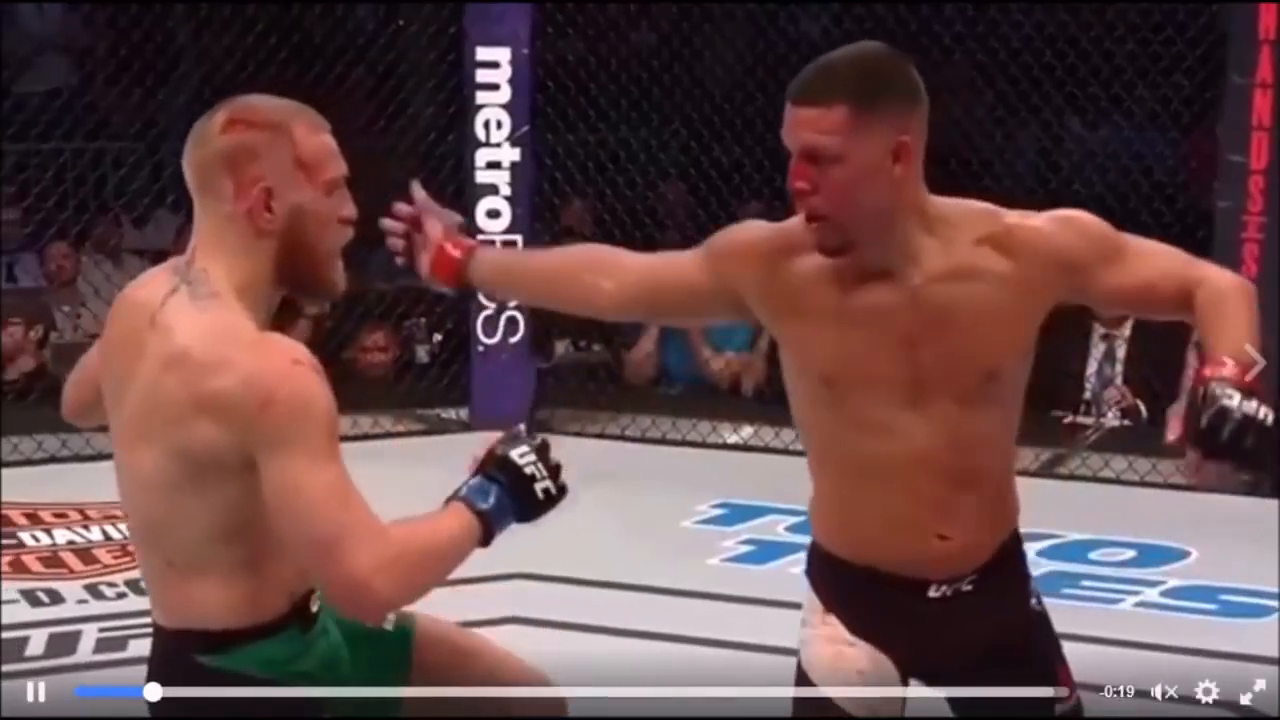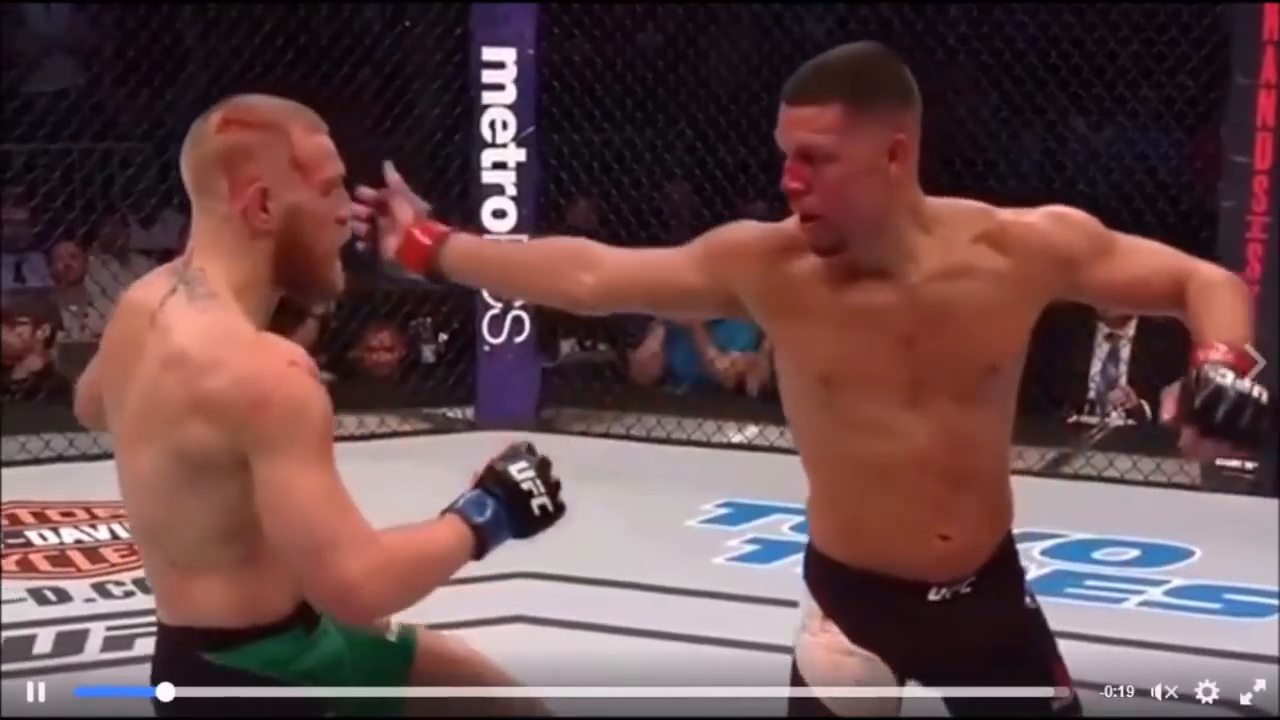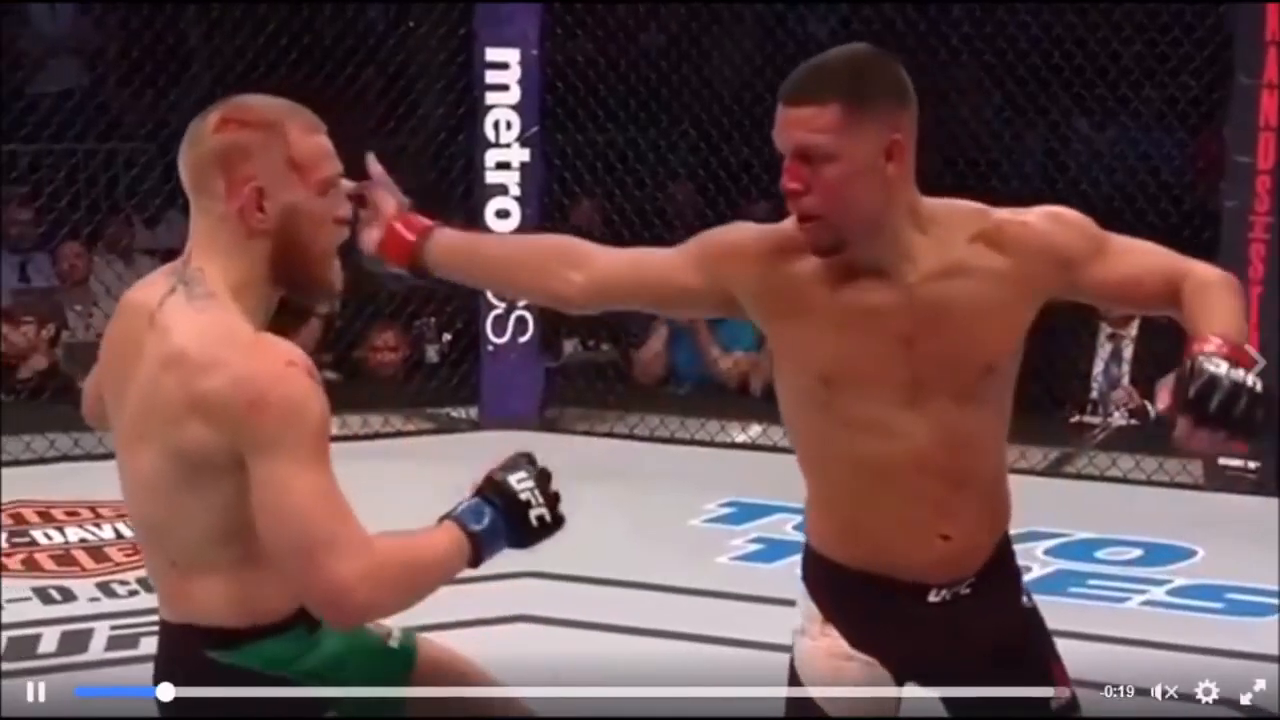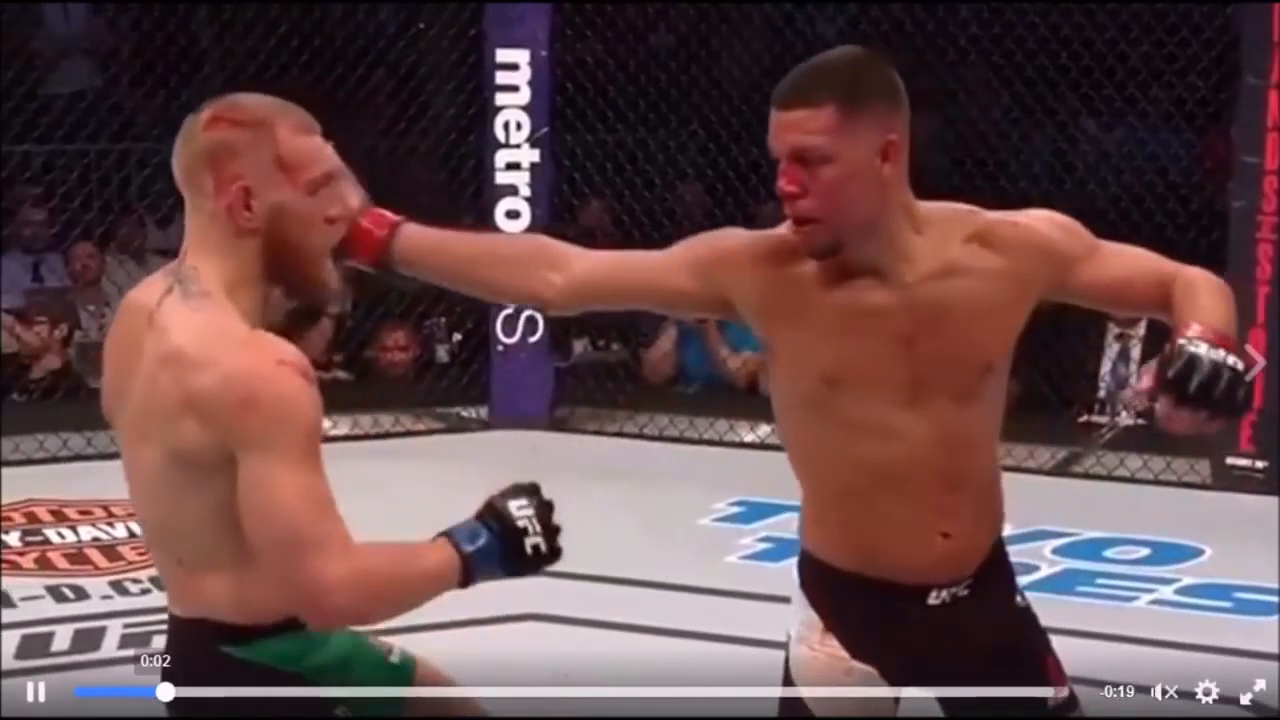
dt=0.1s
person 1, frame 1
left shoulder: (1029, 252)
right shoulder: (769, 265)
right elbow: (613, 283)
right wrist: (455, 258)
left hip: (992, 593)
right hip: (854, 602)
person 1, frame 2
left shoulder: (1021, 249)
right shoulder: (762, 265)
left elbow: (1204, 281)
right elbow: (592, 276)
right wrist: (429, 245)
left hip: (988, 595)
right hip: (851, 605)
person 1, frame 3
left shoulder: (1020, 248)
right shoulder: (760, 267)
left elbow: (1201, 283)
right elbow: (578, 274)
left wrist: (1221, 352)
right wrist: (411, 239)
left hip: (985, 597)
right hip: (851, 607)
person 1, frame 4
left shoulder: (1011, 249)
right shoulder: (756, 270)
left elbow: (1187, 283)
right elbow: (559, 276)
left wrist: (1207, 342)
right wrist: (384, 238)
left hip: (982, 597)
right hip: (848, 608)
person 2, frame 1
left shoulder: (147, 298)
right shoulder: (262, 369)
left elbow: (81, 403)
right elbow: (368, 581)
right wrist: (488, 498)
left hip: (293, 634)
person 2, frame 2
left shoulder: (148, 301)
right shoulder: (258, 371)
left elbow: (92, 407)
right elbow: (358, 586)
right wrist: (485, 511)
left hip: (292, 640)
person 2, frame 3
left shoulder: (148, 303)
right shoulder: (260, 370)
left elbow: (99, 406)
right elbow: (349, 587)
right wrist: (483, 526)
left hip: (275, 647)
person 2, frame 4
left shoulder: (149, 304)
right shoulder: (253, 369)
left elbow: (121, 404)
right elbow: (329, 589)
right wrist: (479, 546)
left hip: (251, 651)
